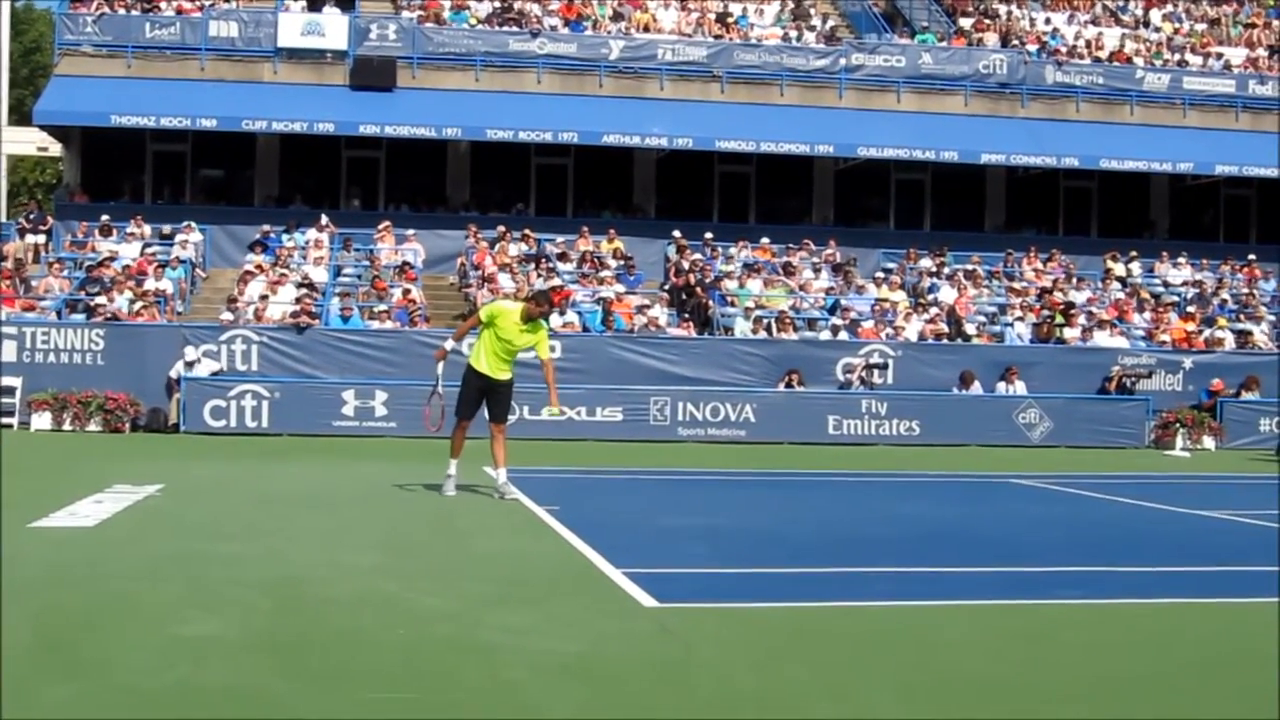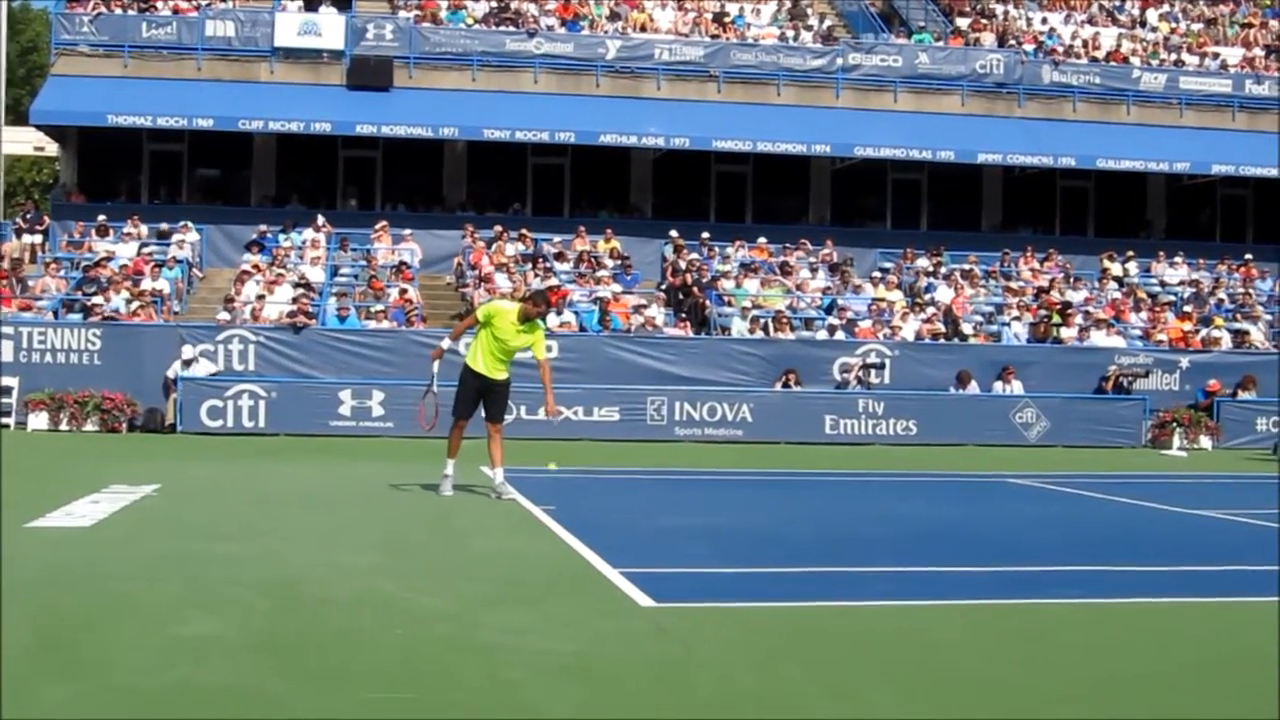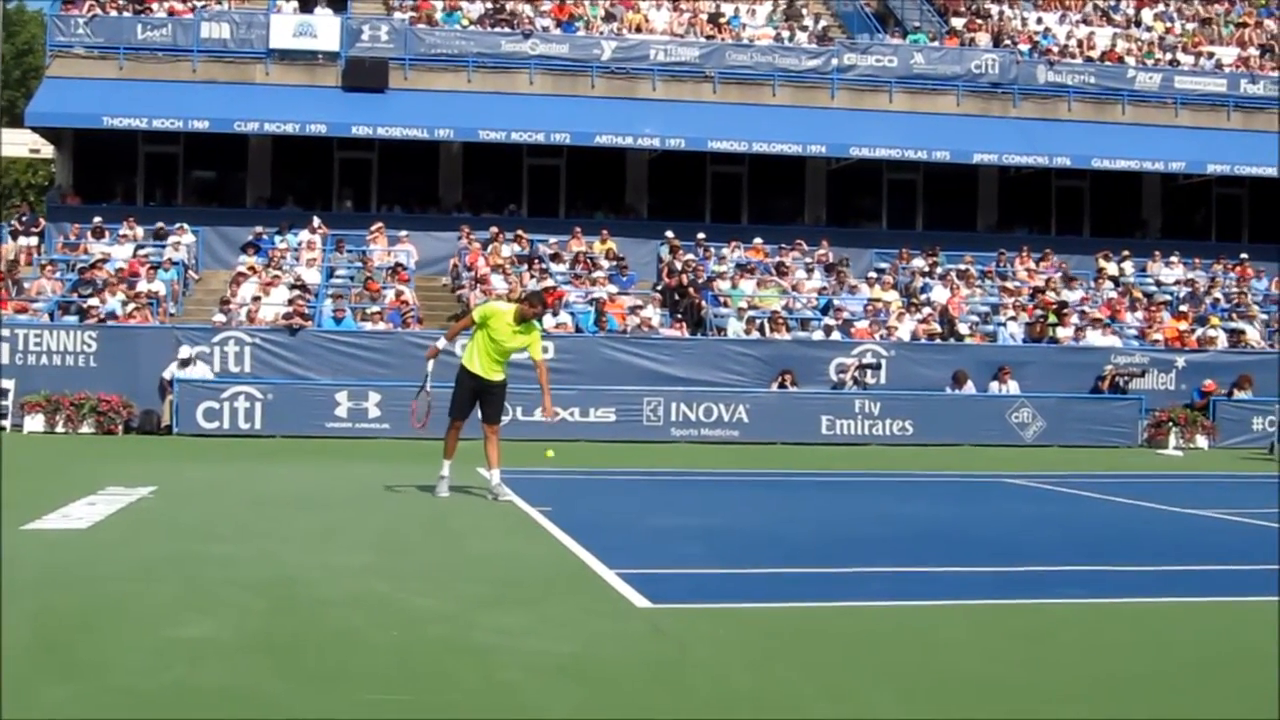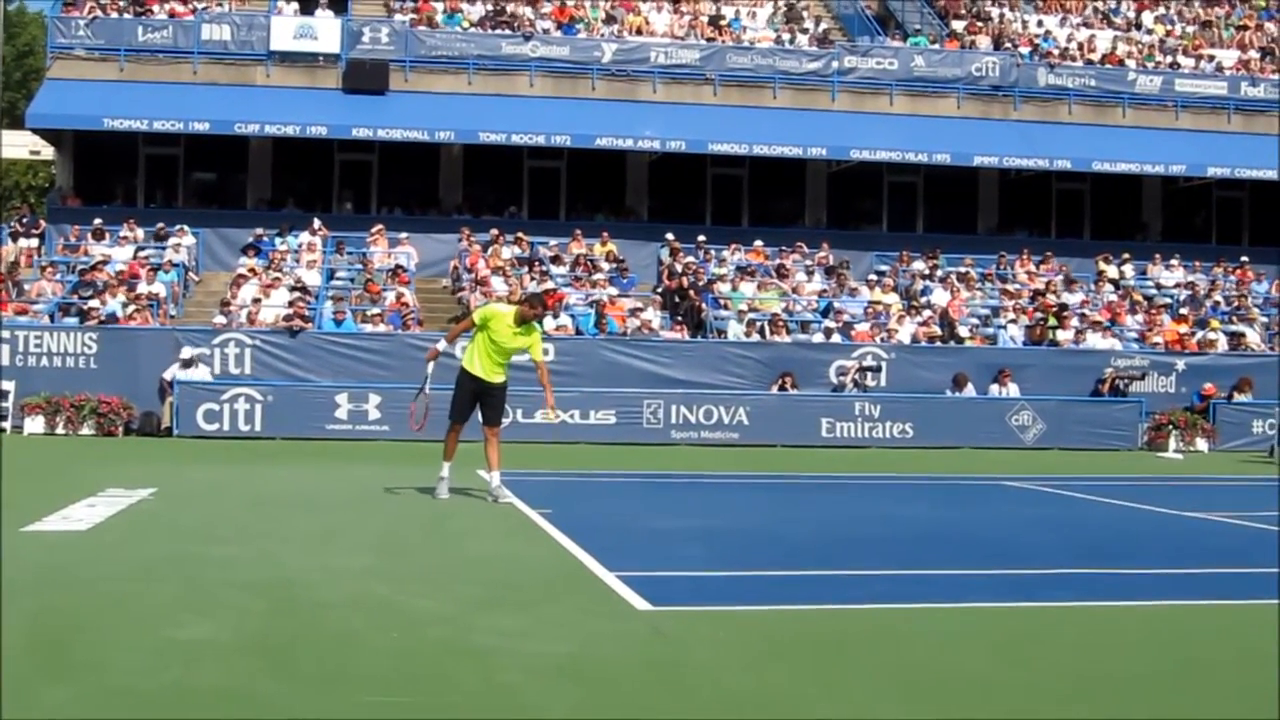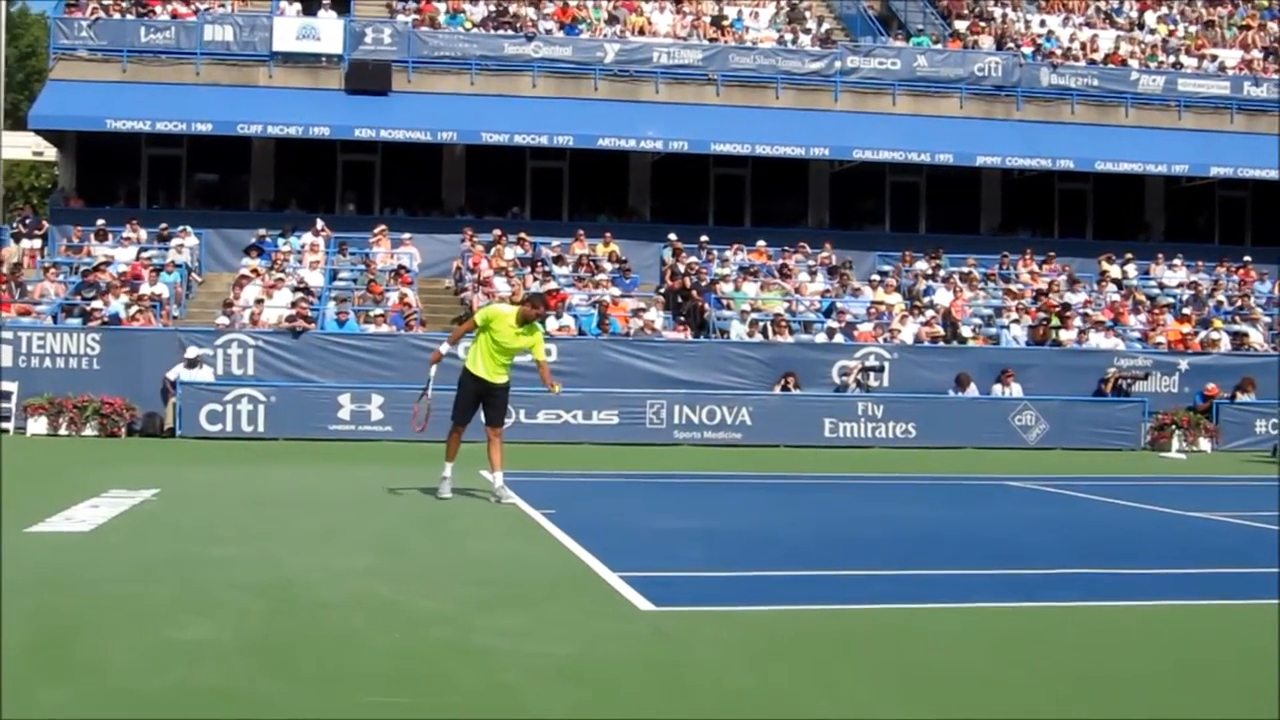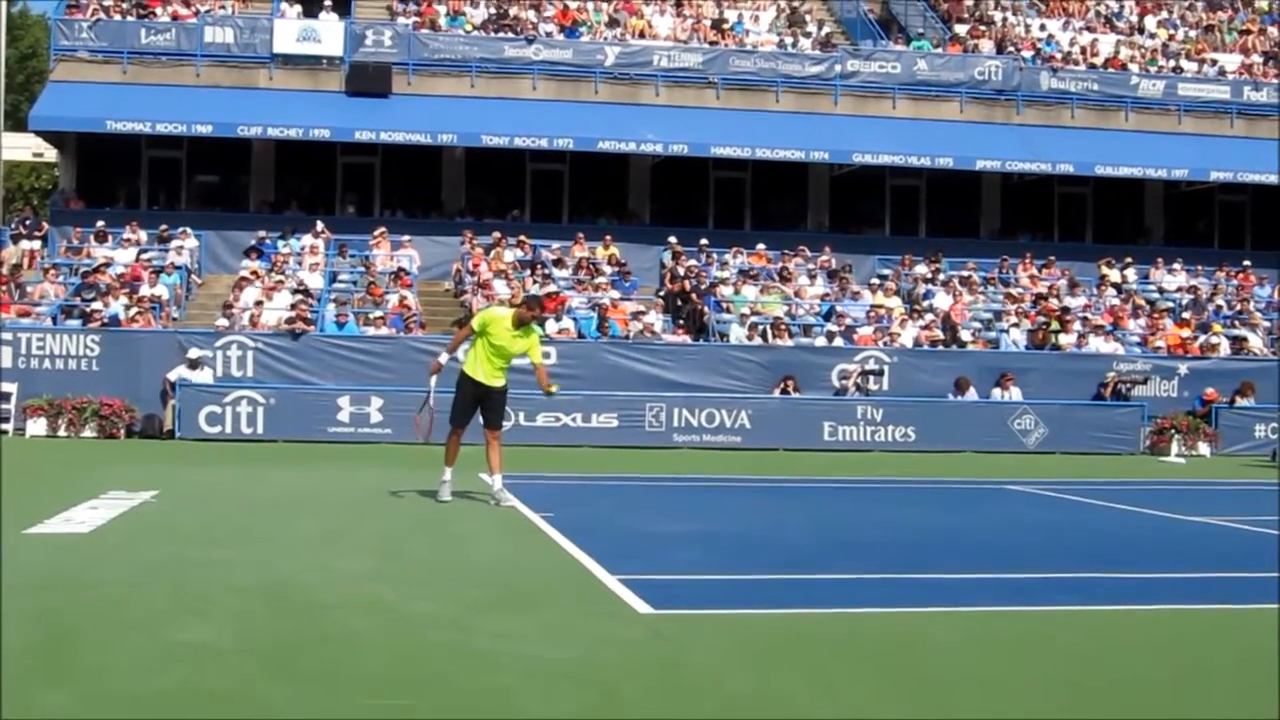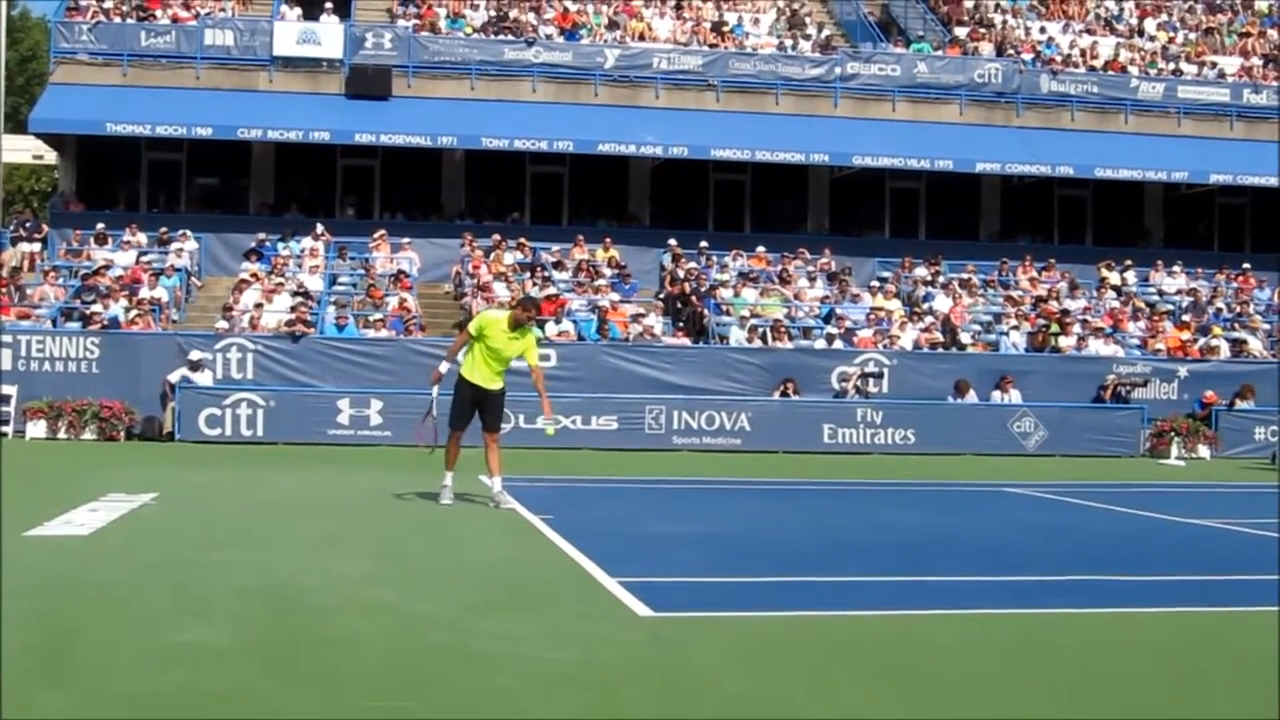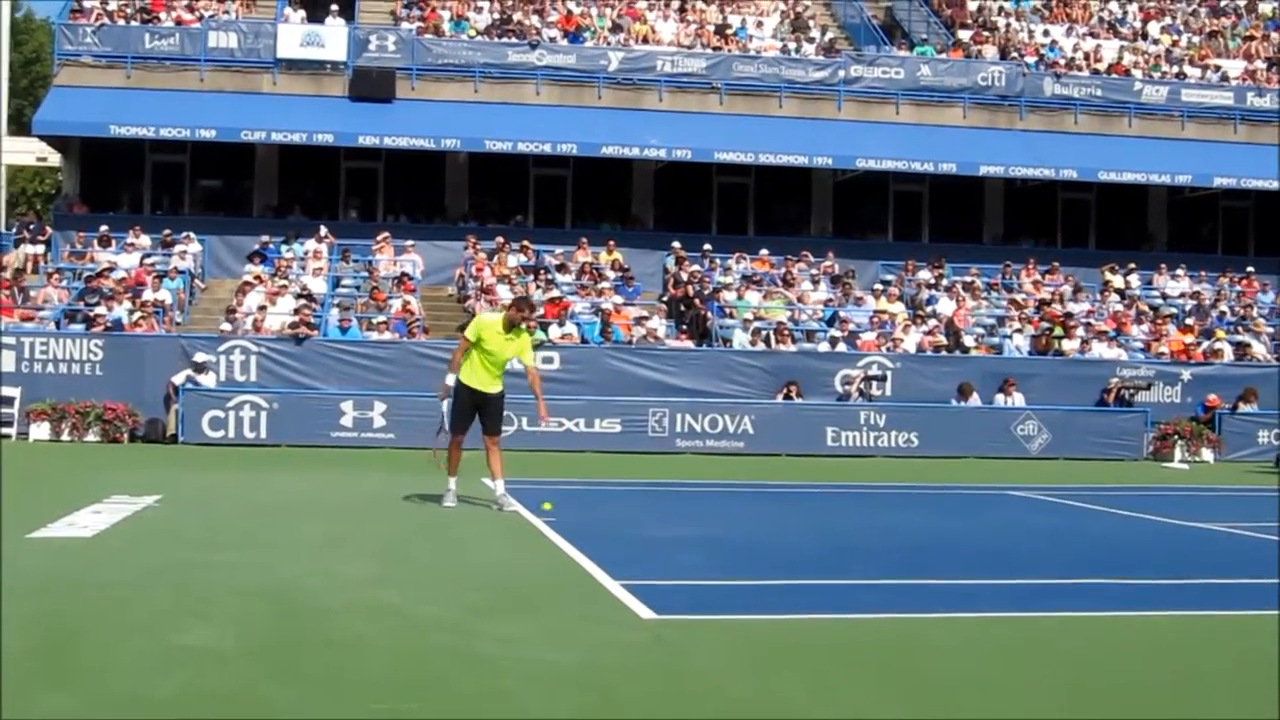
dt=0.1s
person 1, frame 1
left shoulder: (539, 331)
right shoulder: (501, 308)
left elbow: (546, 363)
right elbow: (469, 324)
left wrist: (552, 394)
right wrist: (447, 347)
left hip: (502, 379)
right hip: (477, 372)
left knee: (499, 430)
right knee: (462, 423)
left ankle: (501, 482)
right ankle: (451, 473)
person 1, frame 2
left shoulder: (536, 331)
right shoulder: (498, 308)
left elbow: (543, 364)
right elbow: (466, 324)
left wrist: (549, 397)
right wrist: (443, 346)
left hip: (499, 379)
right hip: (473, 372)
left knee: (495, 429)
right knee: (459, 423)
left ankle: (499, 481)
right ankle: (448, 473)
person 1, frame 3
left shoulder: (532, 332)
right shoulder: (494, 309)
left elbow: (540, 365)
right elbow: (462, 324)
left wrist: (546, 397)
right wrist: (439, 346)
left hip: (496, 380)
right hip: (470, 373)
left knee: (492, 430)
right knee: (456, 424)
left ankle: (495, 482)
right ankle: (444, 475)
person 1, frame 4
left shoulder: (533, 334)
right shoulder: (494, 311)
left elbow: (540, 366)
right elbow: (463, 326)
left wrist: (548, 393)
right wrist: (439, 348)
left hip: (496, 382)
right hip: (470, 375)
left knee: (493, 432)
right knee: (456, 426)
left ankle: (495, 484)
right ankle: (444, 476)
person 1, frame 5
left shoulder: (535, 334)
right shoulder: (496, 312)
left elbow: (542, 364)
right elbow: (465, 328)
left wrist: (550, 383)
right wrist: (443, 349)
left hip: (499, 383)
right hip: (473, 376)
left knee: (495, 433)
right knee: (458, 427)
left ankle: (498, 485)
right ankle: (446, 476)
person 1, frame 6
left shoulder: (531, 336)
right shoulder: (493, 315)
left elbow: (538, 366)
right elbow: (464, 333)
left wrist: (546, 385)
right wrist: (443, 358)
left hip: (496, 386)
right hip: (470, 379)
left knee: (494, 436)
right knee: (457, 430)
left ankle: (497, 488)
right ankle: (446, 479)
person 1, frame 7
left shoulder: (528, 338)
right shoulder: (488, 318)
left elbow: (535, 369)
right elbow: (461, 341)
left wrist: (543, 397)
right wrist: (443, 367)
left hip: (494, 389)
right hip: (468, 383)
left knee: (492, 439)
right knee: (456, 434)
left ankle: (497, 490)
right ankle: (447, 484)
person 1, frame 8
left shoulder: (523, 338)
right shoulder: (483, 321)
left elbow: (531, 372)
right elbow: (461, 350)
left wrist: (540, 402)
right wrist: (449, 380)
left hip: (493, 392)
right hip: (467, 387)
left knee: (493, 442)
right knee: (457, 438)
left ankle: (500, 493)
right ankle: (451, 488)
